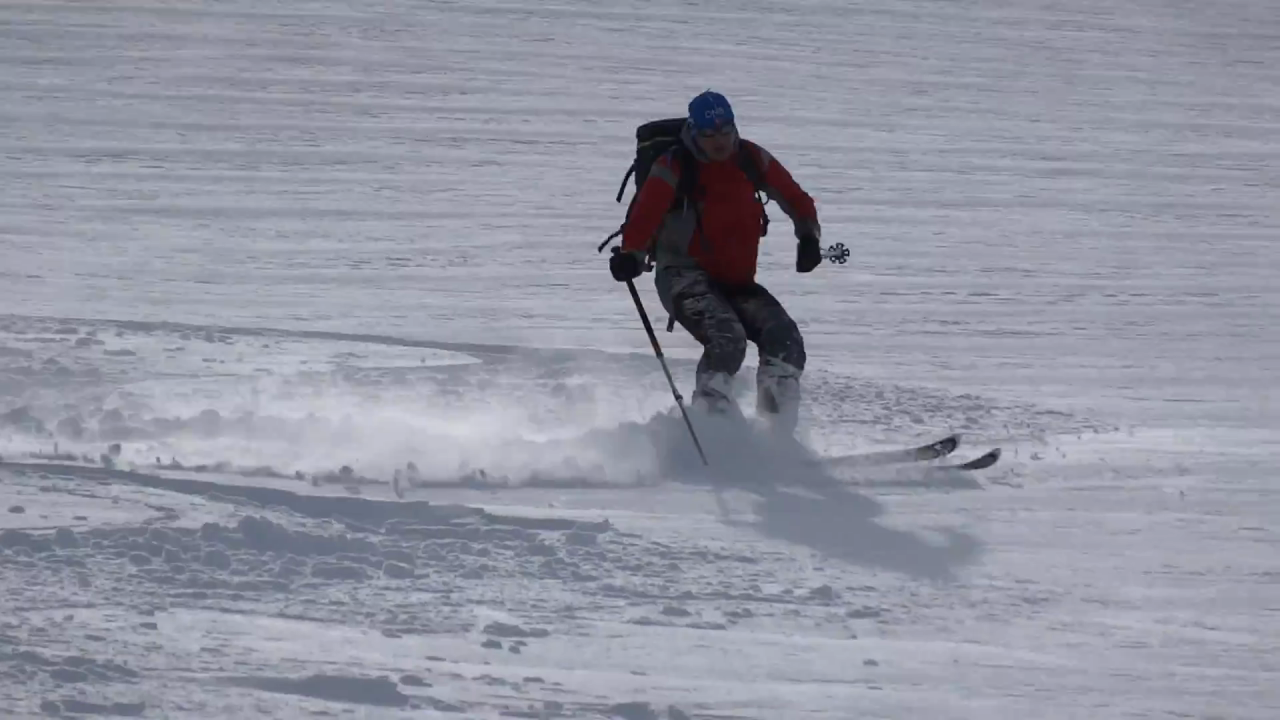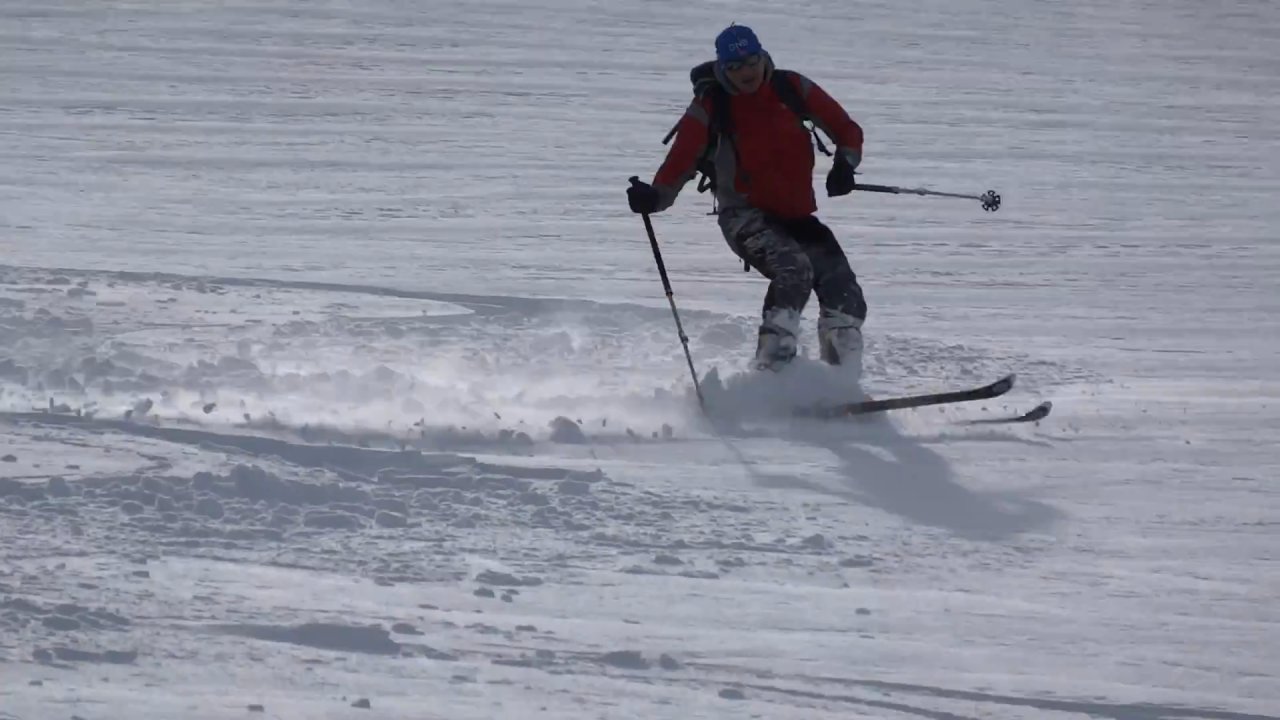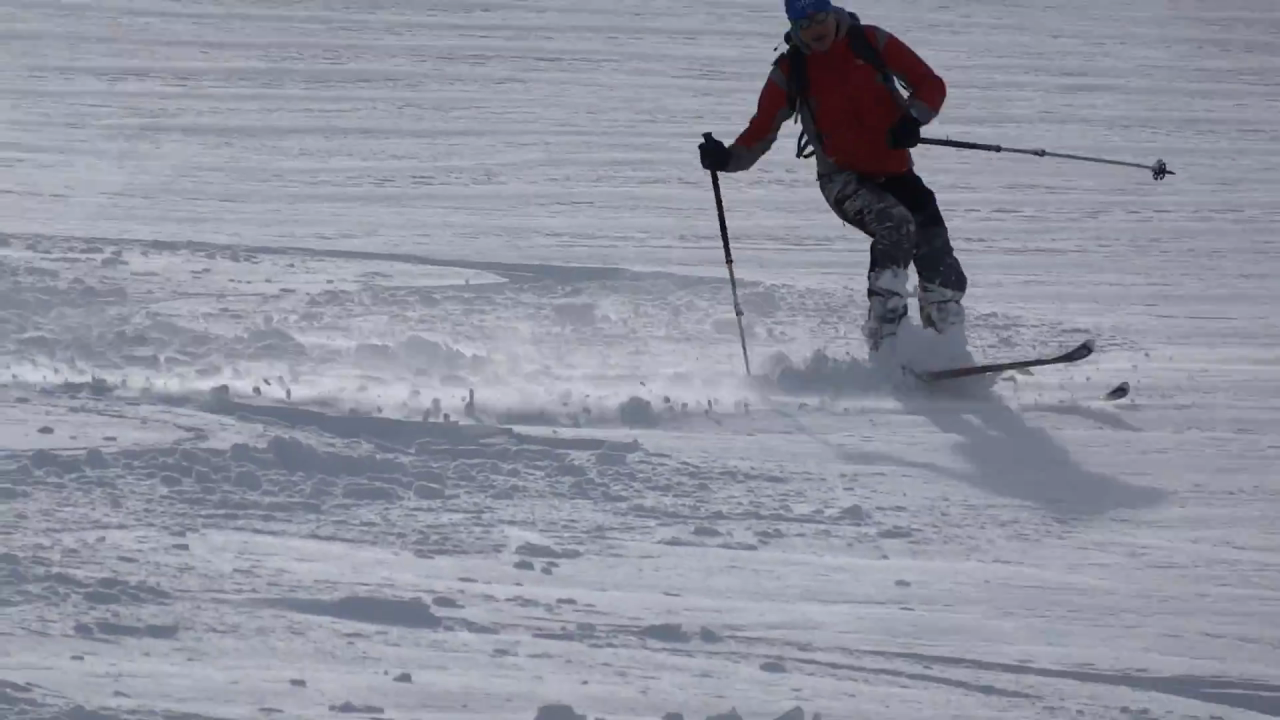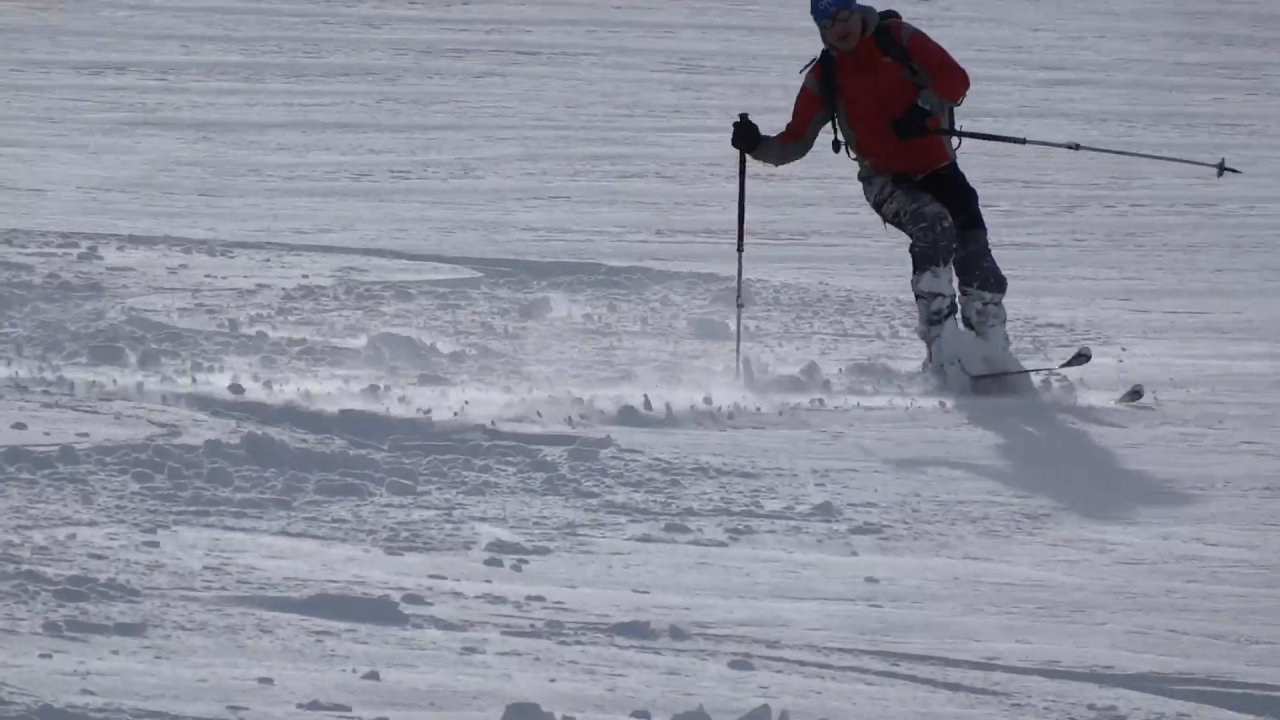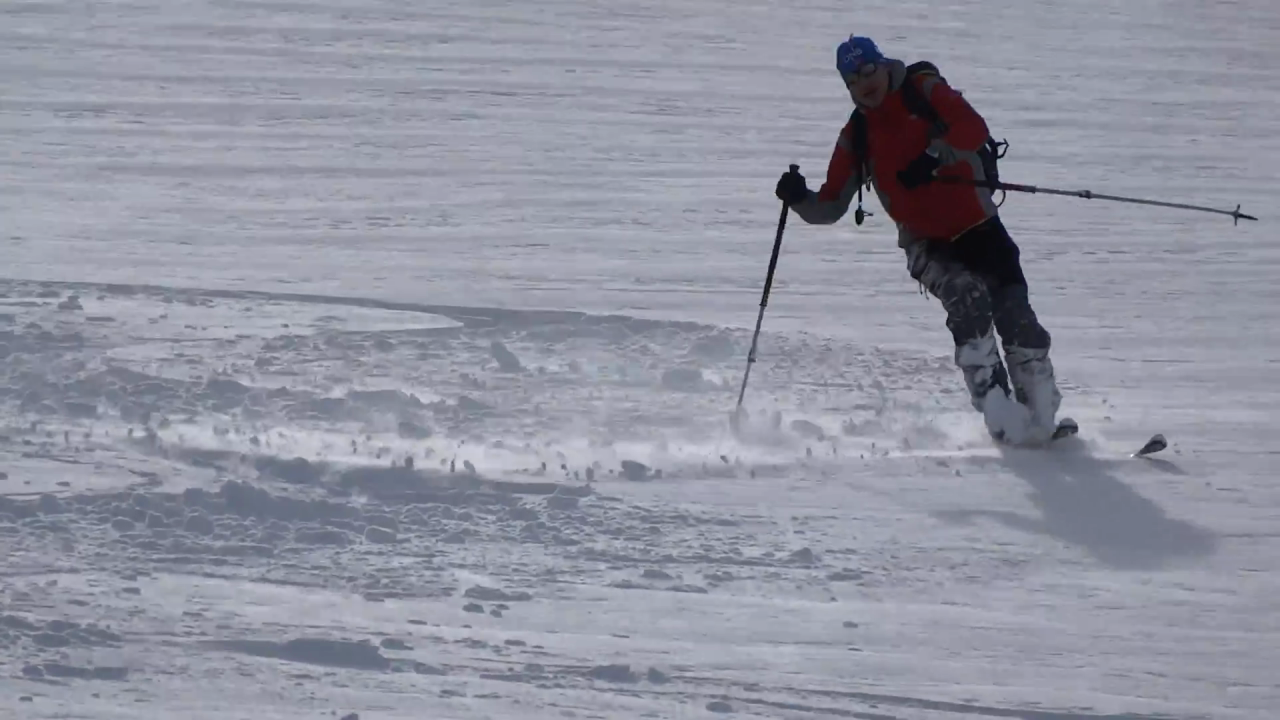
dt=0.1s
person 1, frame 1
left shoulder: (752, 158)
right shoulder: (672, 168)
left elbow: (797, 200)
right elbow: (640, 223)
left wrist: (809, 237)
right wrist: (630, 257)
left hip: (735, 278)
right hip: (688, 276)
left knee: (784, 338)
right knee: (728, 341)
left ankle: (779, 432)
person 1, frame 2
left shoulder: (793, 88)
right shoulder: (709, 109)
left elbow: (848, 129)
right elbow: (678, 167)
left wrist: (846, 164)
right wrist: (653, 196)
left hip: (797, 215)
right hip: (745, 214)
left knee: (842, 286)
right knee: (794, 271)
right ankle: (773, 371)
person 1, frame 3
left shoulder: (872, 41)
right shoulder: (789, 72)
left elbow: (931, 84)
right elbow: (759, 133)
left wrist: (913, 119)
right wrist: (729, 157)
left hip: (896, 172)
right hip: (844, 176)
left knee: (939, 257)
right knee: (896, 226)
right ankle: (883, 339)
person 1, frame 4
left shoulder: (898, 36)
right shoulder: (821, 77)
left elbow: (955, 79)
right elbow: (794, 144)
left wrist: (924, 109)
right wrist: (757, 145)
left hip: (938, 169)
right hip: (885, 178)
left knee: (976, 258)
right knee: (935, 225)
person 1, frame 5
left shoulder: (925, 91)
right shoulder: (855, 136)
left elbow: (974, 131)
right elbow: (832, 206)
left wrist: (931, 158)
right wrist: (799, 198)
left hip: (978, 225)
right hip: (925, 243)
left knee: (1016, 316)
right knee: (968, 300)
left ankle: (1043, 417)
